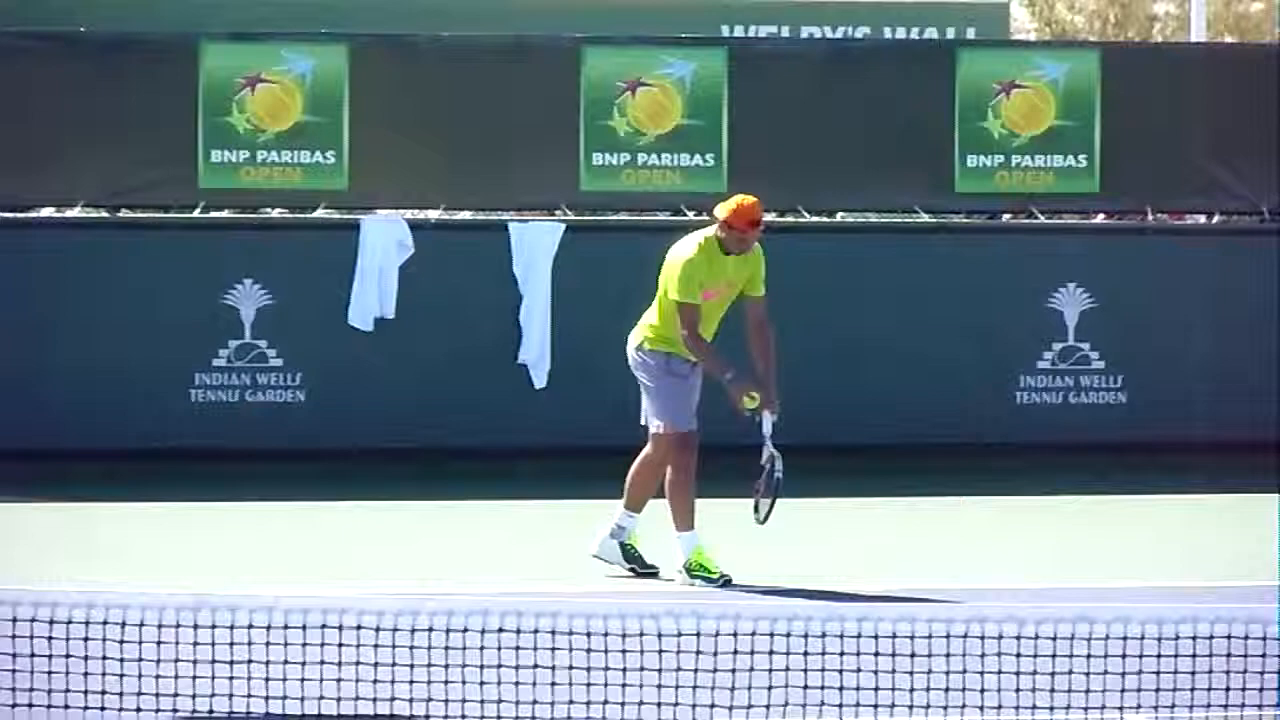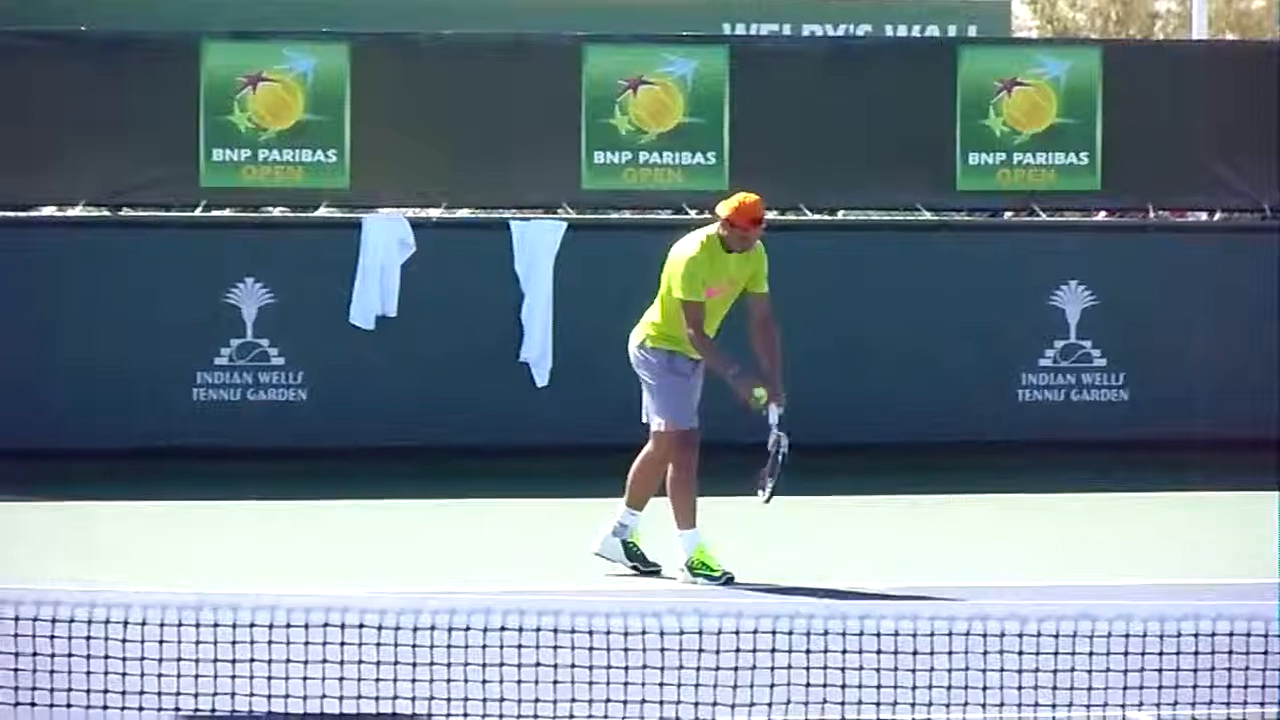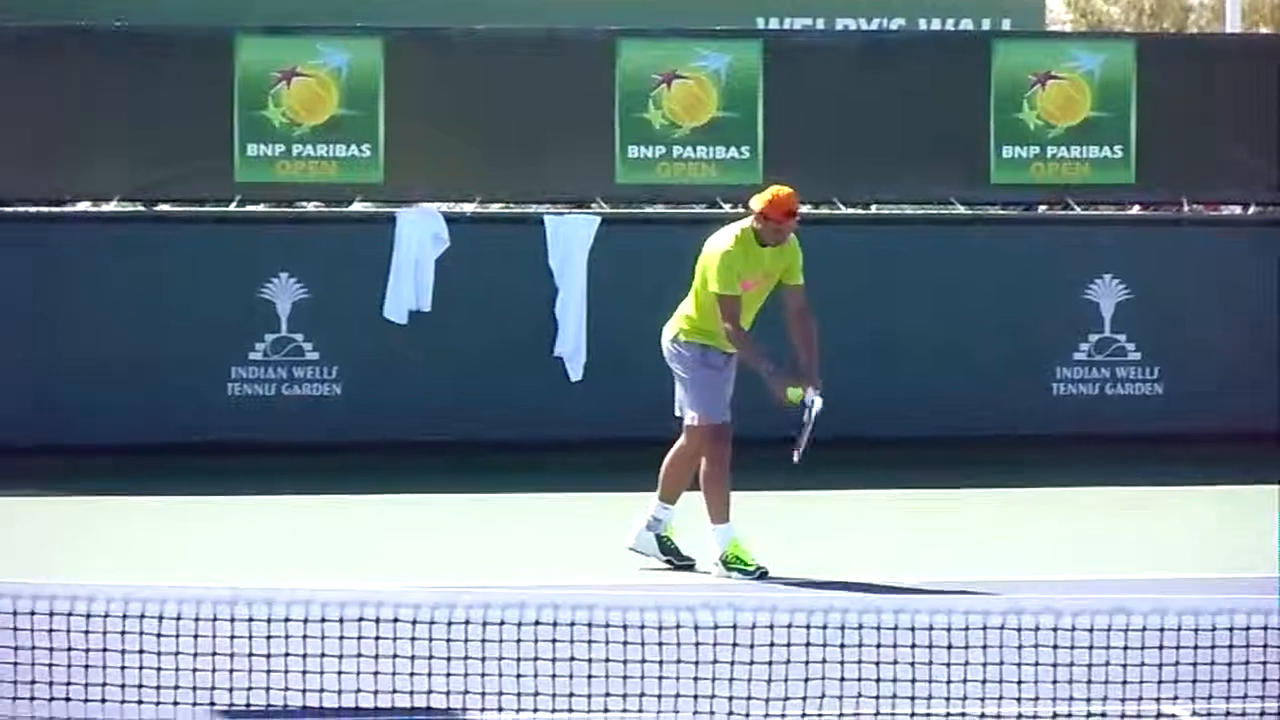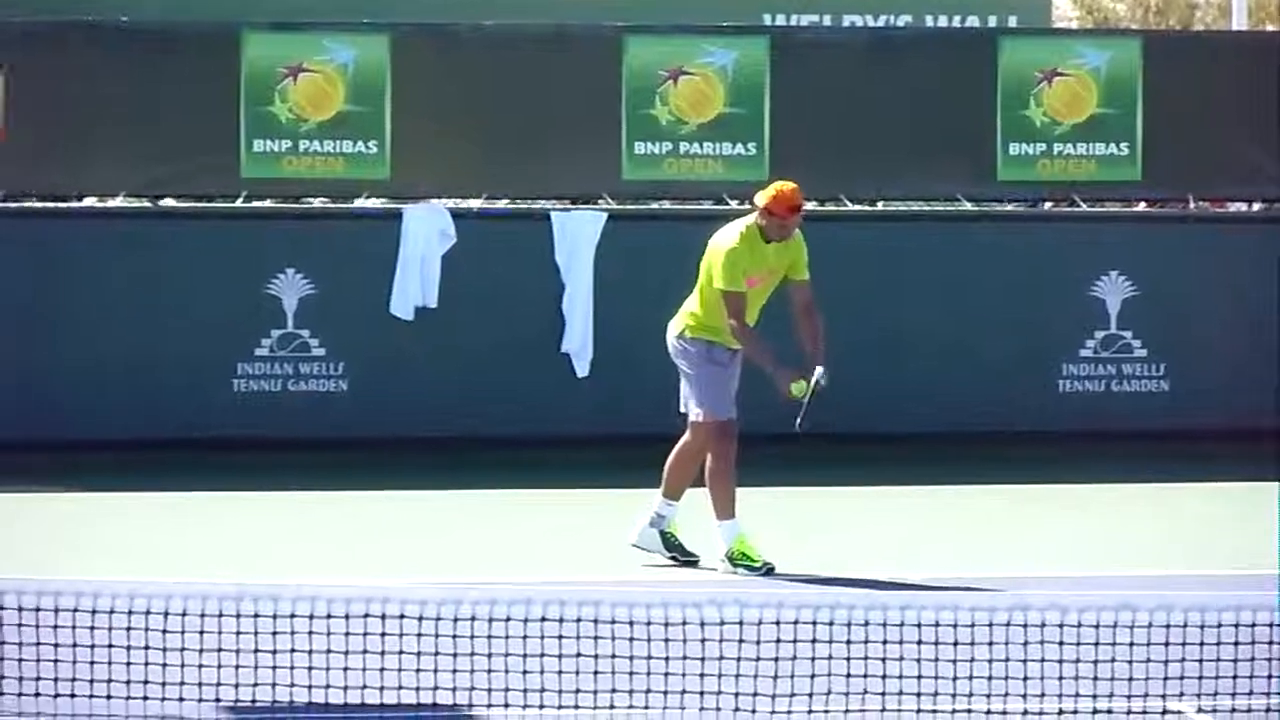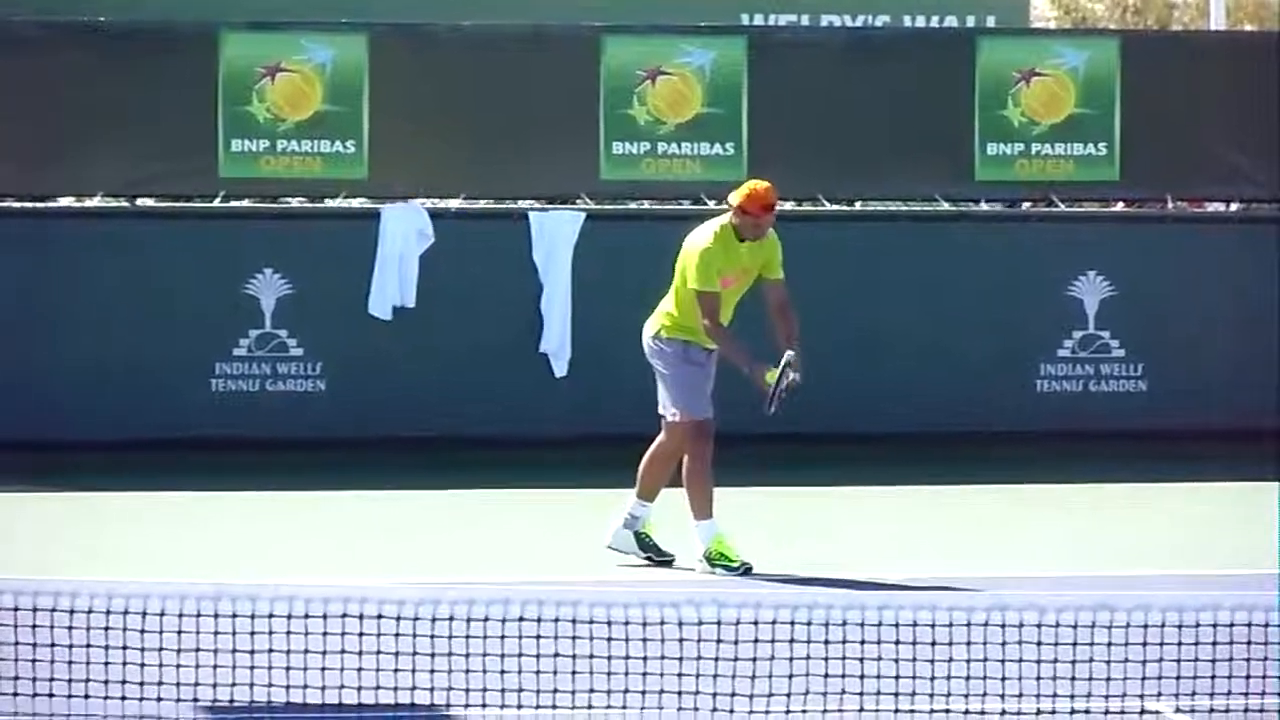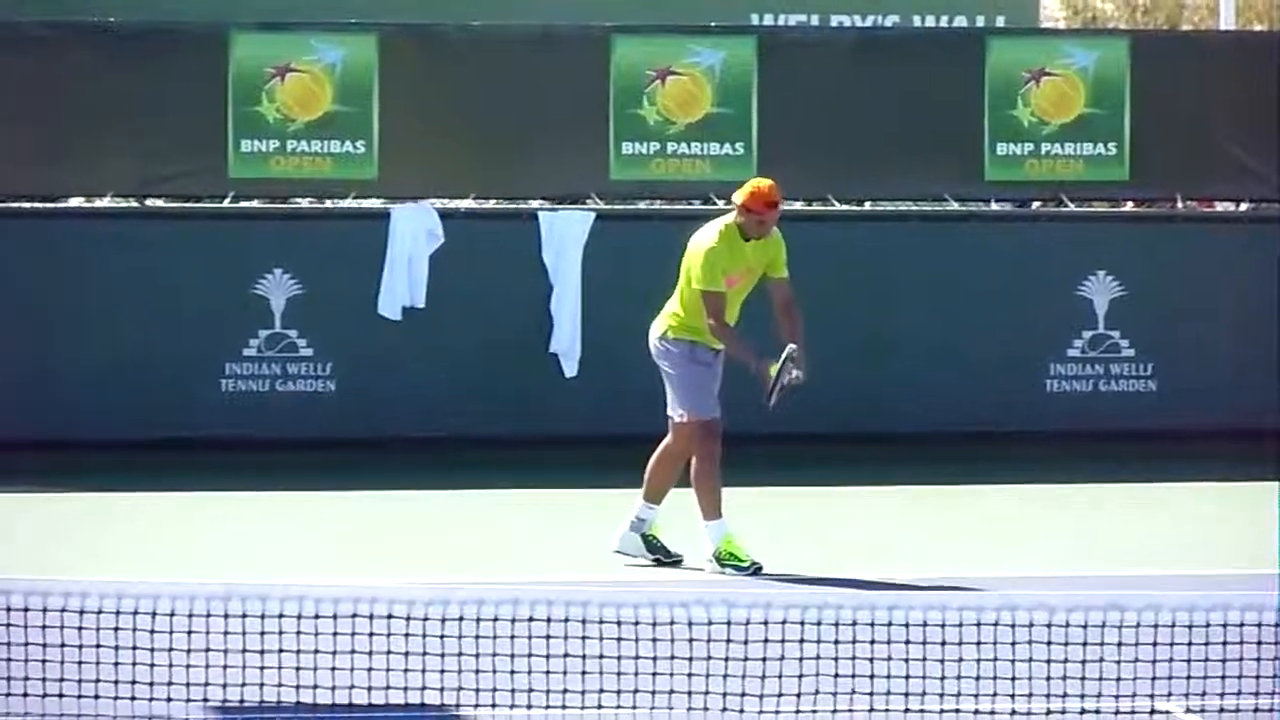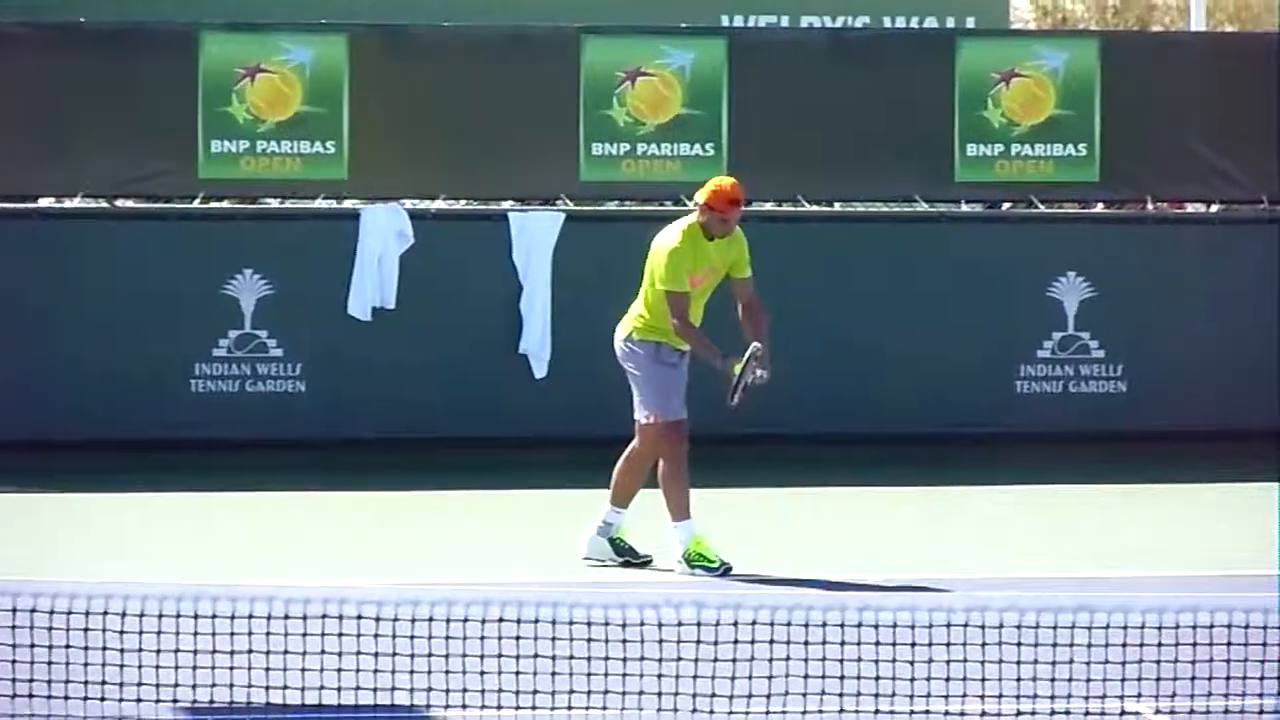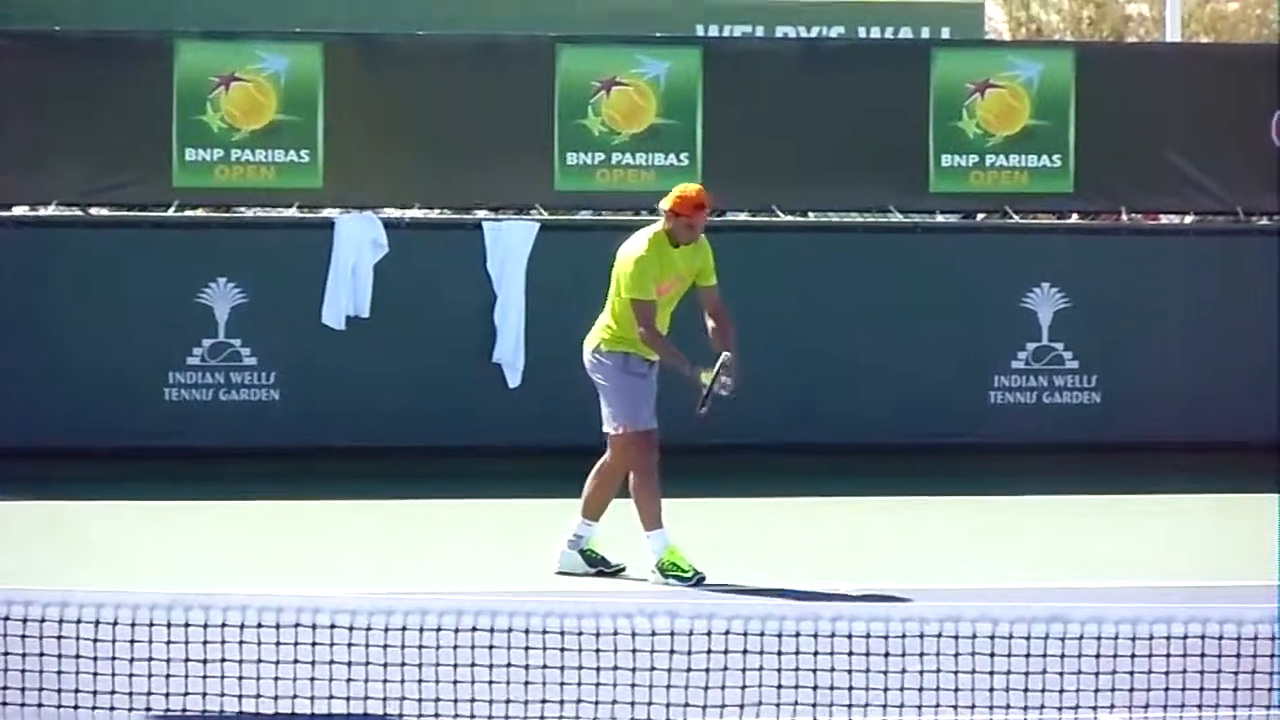
dt=0.1s
person 1, frame 1
left shoulder: (752, 256)
right shoulder: (689, 258)
left elbow: (758, 322)
right elbow: (688, 333)
left wrist: (767, 383)
right wrist: (730, 380)
left hip: (689, 357)
right hip: (659, 350)
left knee: (660, 449)
right knee: (682, 447)
left ankle: (616, 537)
right ankle: (691, 556)
person 1, frame 2
left shoulder: (755, 254)
right shoulder: (691, 256)
left elbow: (762, 319)
right elbow: (694, 331)
left wrist: (773, 378)
right wrist: (735, 376)
left hip: (690, 354)
right hip: (660, 348)
left knee: (661, 446)
right knee: (683, 446)
left ankle: (618, 535)
right ankle: (692, 554)
person 1, frame 3
left shoulder: (788, 246)
right shoulder: (726, 250)
left elbow: (798, 311)
right elbow: (731, 325)
left wrist: (810, 369)
right wrist: (770, 373)
left hip: (722, 349)
right hip: (693, 342)
left knee: (694, 441)
right knee: (717, 440)
left ankle: (652, 529)
right ankle: (726, 549)
person 1, frame 4
left shoulder: (793, 242)
right shoulder: (731, 247)
left elbow: (805, 306)
right elbow: (736, 321)
left wrist: (816, 361)
right wrist: (775, 370)
left hip: (727, 345)
right hip: (698, 338)
left knee: (699, 437)
right knee: (722, 438)
left ankle: (656, 526)
right ankle: (732, 545)
person 1, frame 5
left shoulder: (767, 241)
right shoulder: (705, 246)
left elbow: (780, 304)
right elbow: (710, 321)
left wrist: (791, 355)
right wrist: (751, 367)
left hip: (701, 344)
right hip: (674, 339)
left knee: (674, 438)
right knee: (698, 437)
left ankle: (630, 527)
right ankle: (711, 546)
person 1, frame 6
left shoulder: (771, 240)
right shoulder: (710, 246)
left elbow: (784, 302)
right elbow: (715, 321)
left wrist: (796, 353)
right wrist: (757, 363)
left hip: (707, 345)
right hip: (680, 340)
left knee: (681, 440)
right knee: (706, 437)
left ankle: (637, 530)
right ankle: (719, 545)
person 1, frame 7
left shoulder: (734, 240)
right shoulder: (674, 246)
left elbow: (748, 302)
right elbow: (679, 321)
left wrist: (760, 351)
right wrist: (722, 362)
left hip: (672, 347)
right hip: (646, 342)
left knee: (648, 442)
right knee: (673, 439)
left ankle: (603, 534)
right ankle: (689, 547)
person 1, frame 8
left shoulder: (699, 248)
right shoulder: (639, 255)
left elbow: (714, 309)
right elbow: (645, 329)
left wrist: (726, 357)
right wrist: (689, 369)
left hip: (641, 356)
right hip: (615, 353)
left knee: (620, 454)
right knee: (644, 449)
left ankle: (575, 546)
right ankle: (661, 556)
